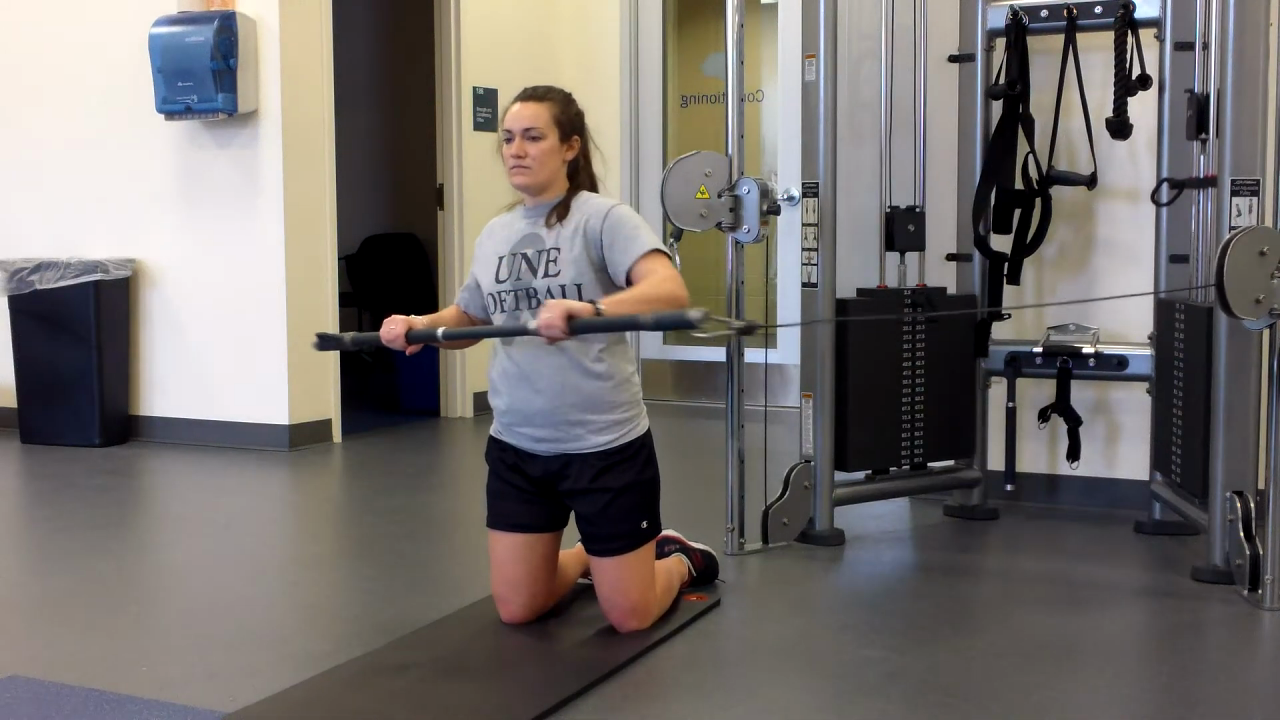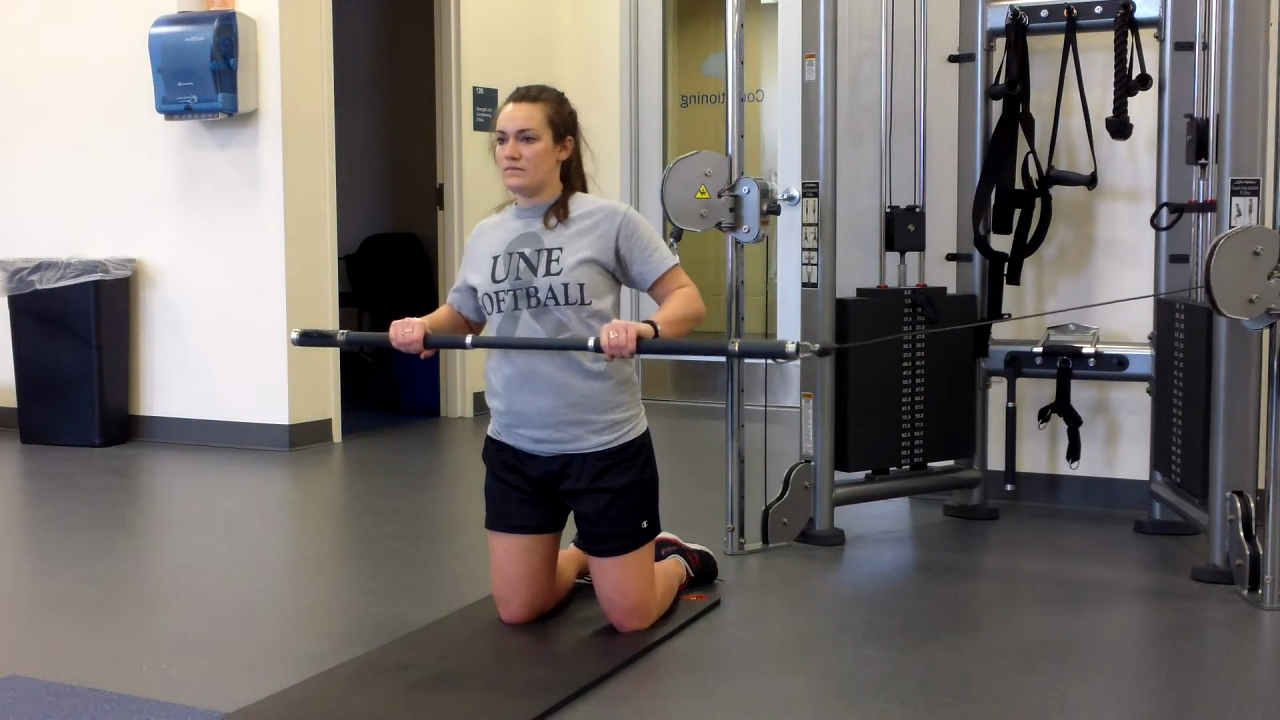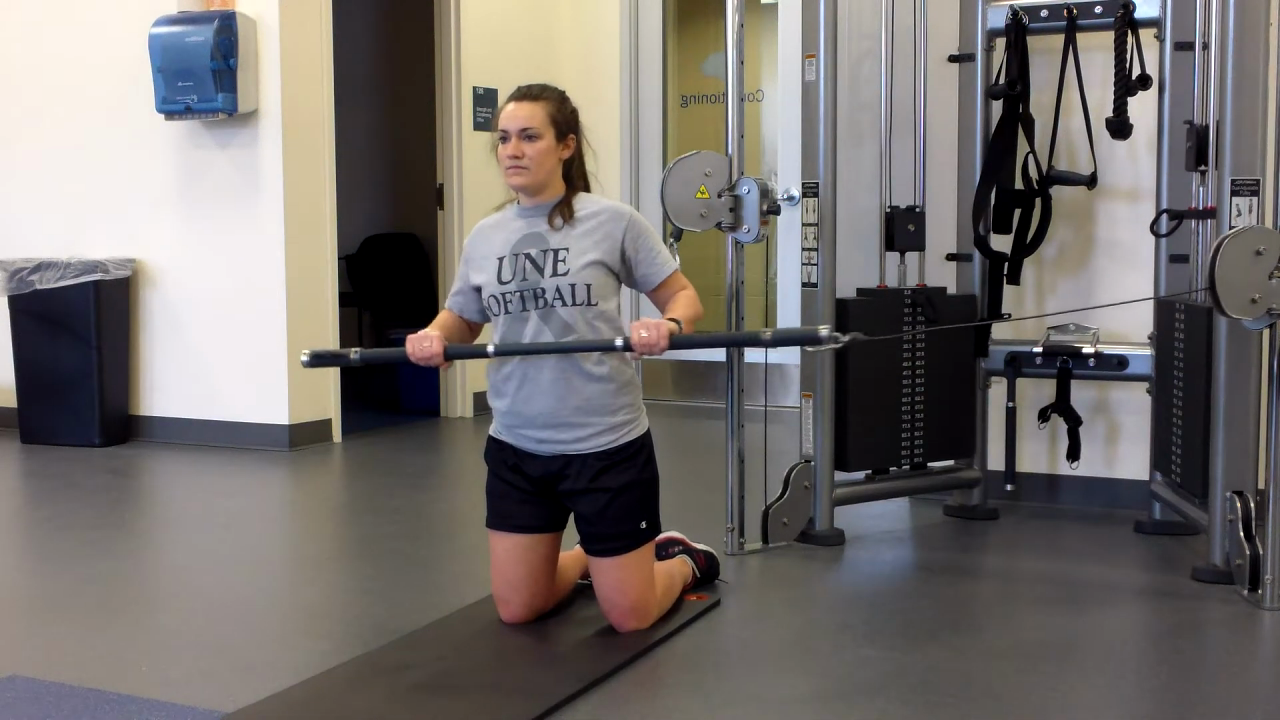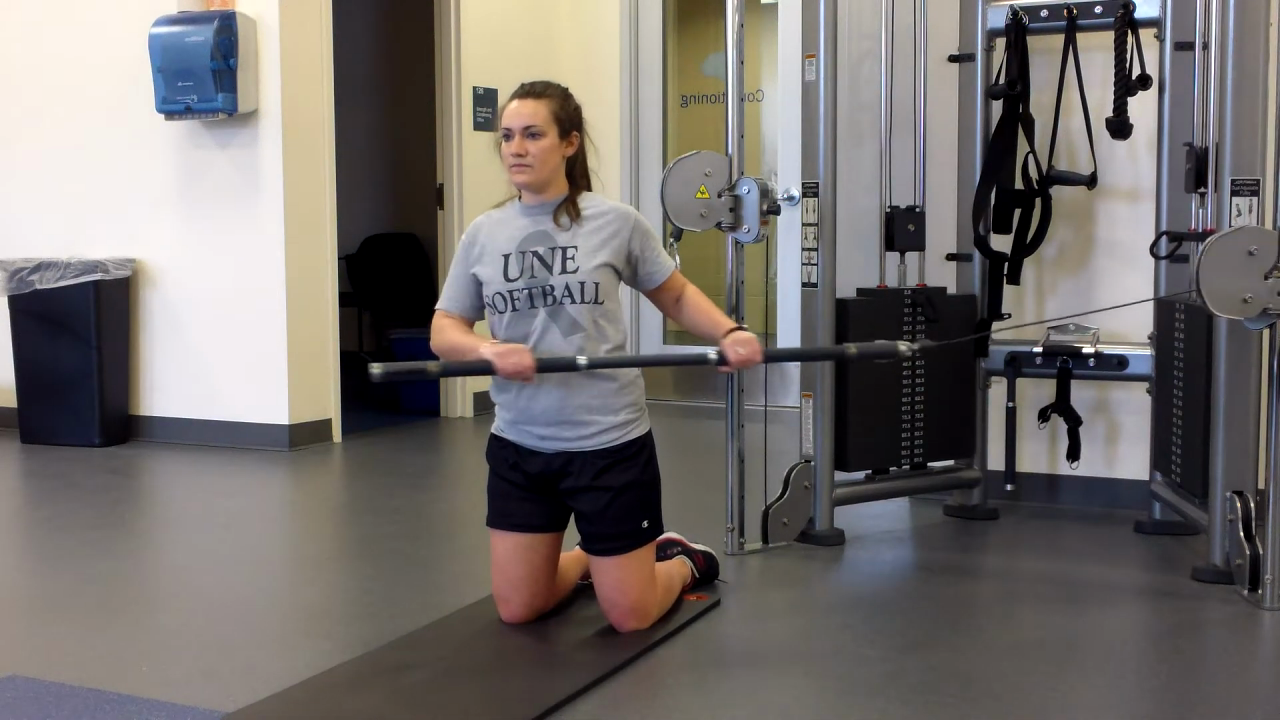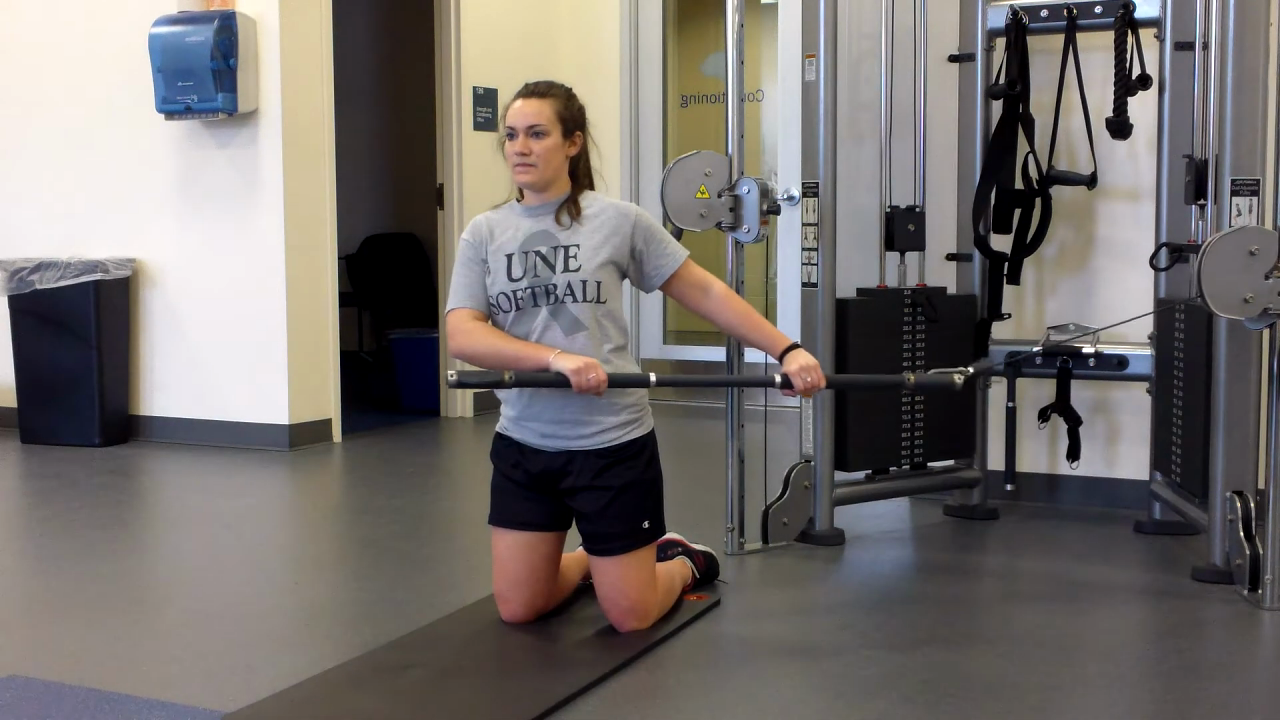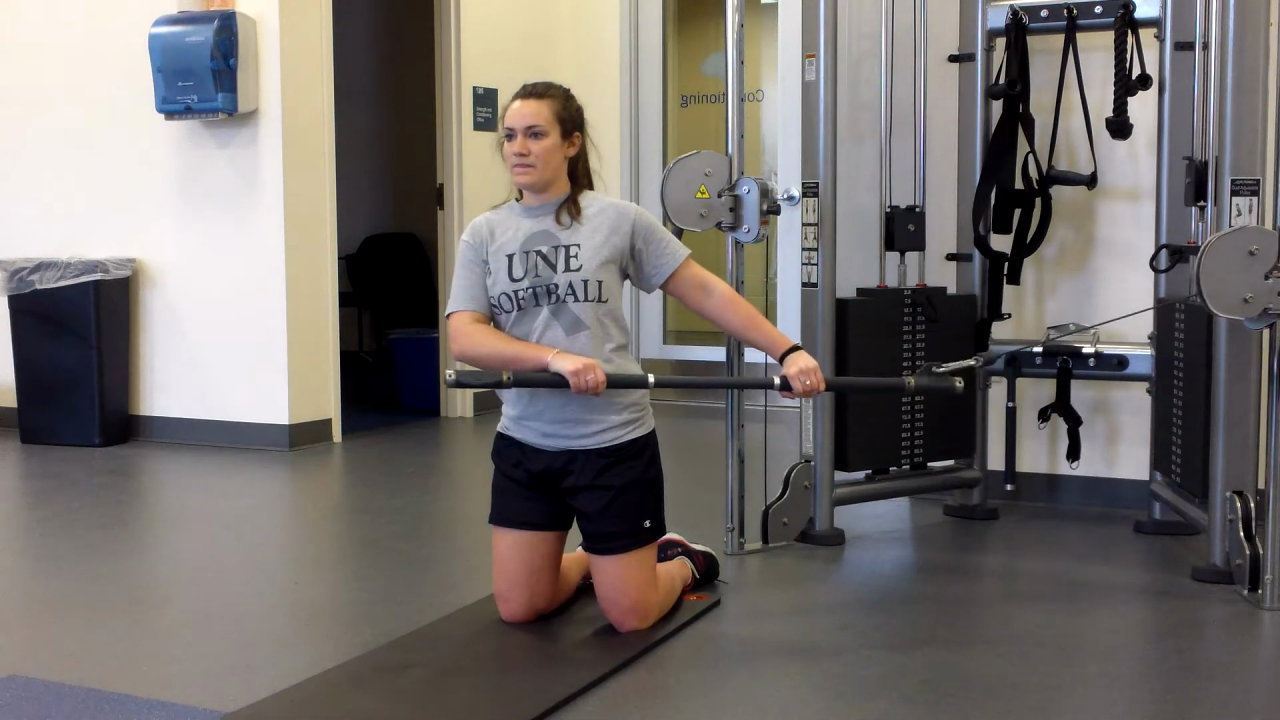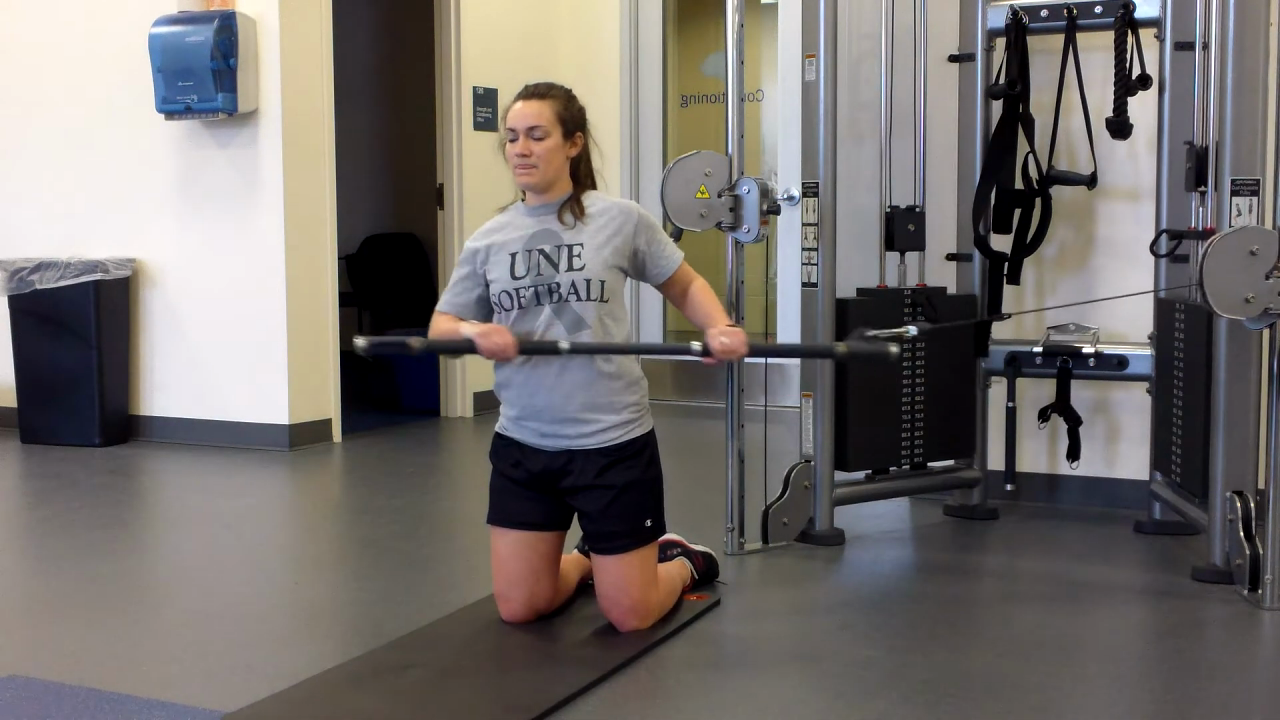
dt=0.4s
person 1, frame 1
left shoulder: (604, 218)
right shoulder: (494, 234)
left elbow: (669, 290)
right elbow: (467, 320)
left wrist: (589, 309)
right wrist: (418, 325)
left hip: (605, 443)
right hip: (517, 447)
left knee: (630, 616)
right knee: (517, 610)
left ankle: (680, 559)
right ankle: (587, 556)
person 1, frame 2
left shoulder: (609, 221)
right shoulder: (484, 236)
left elbow: (687, 300)
right elbow: (461, 319)
left wrist: (644, 330)
right wrist: (421, 326)
left hip: (604, 444)
right hip: (515, 447)
left knee: (630, 616)
right knee: (517, 611)
left ankle: (678, 560)
right ankle: (585, 555)
person 1, frame 3
left shoulder: (613, 222)
right shoulder: (484, 236)
left elbow: (684, 298)
right elbow: (462, 321)
left wrist: (668, 325)
right wrist: (433, 337)
left hip: (605, 444)
right hip: (516, 448)
left knee: (630, 616)
right knee: (517, 611)
left ankle: (683, 560)
right ankle: (587, 558)
person 1, frame 4
left shoulder: (615, 222)
right shoulder: (483, 234)
left elbow: (677, 296)
right elbow: (444, 329)
left wrist: (729, 332)
right wrist: (487, 350)
left hip: (609, 443)
right hip: (519, 447)
left knee: (631, 615)
right knee: (517, 610)
left ankle: (683, 560)
right ankle: (589, 559)
person 1, frame 5
left shoulder: (618, 221)
right shoulder: (483, 233)
left elbow: (702, 291)
right elbow: (462, 336)
left wrist: (785, 349)
right wrist: (555, 357)
left hip: (611, 442)
right hip: (523, 445)
left knee: (631, 615)
right knee: (517, 610)
left ankle: (684, 562)
right ankle: (589, 559)
person 1, frame 6
left shoulder: (617, 221)
right shoulder: (483, 234)
left elbow: (704, 291)
right elbow: (464, 338)
left wrist: (787, 351)
right wrist: (554, 357)
left hip: (613, 441)
right hip: (525, 445)
left knee: (631, 615)
right knee: (518, 610)
left ankle: (684, 561)
right ankle: (591, 559)
person 1, frame 7
left shoulder: (620, 219)
right shoulder: (488, 238)
left elbow: (686, 286)
right elbow: (440, 328)
left wrist: (720, 327)
right wrist: (471, 330)
left hip: (612, 441)
right hip: (523, 444)
left knee: (632, 616)
right knee: (519, 609)
left ankle: (683, 561)
right ankle: (588, 559)
